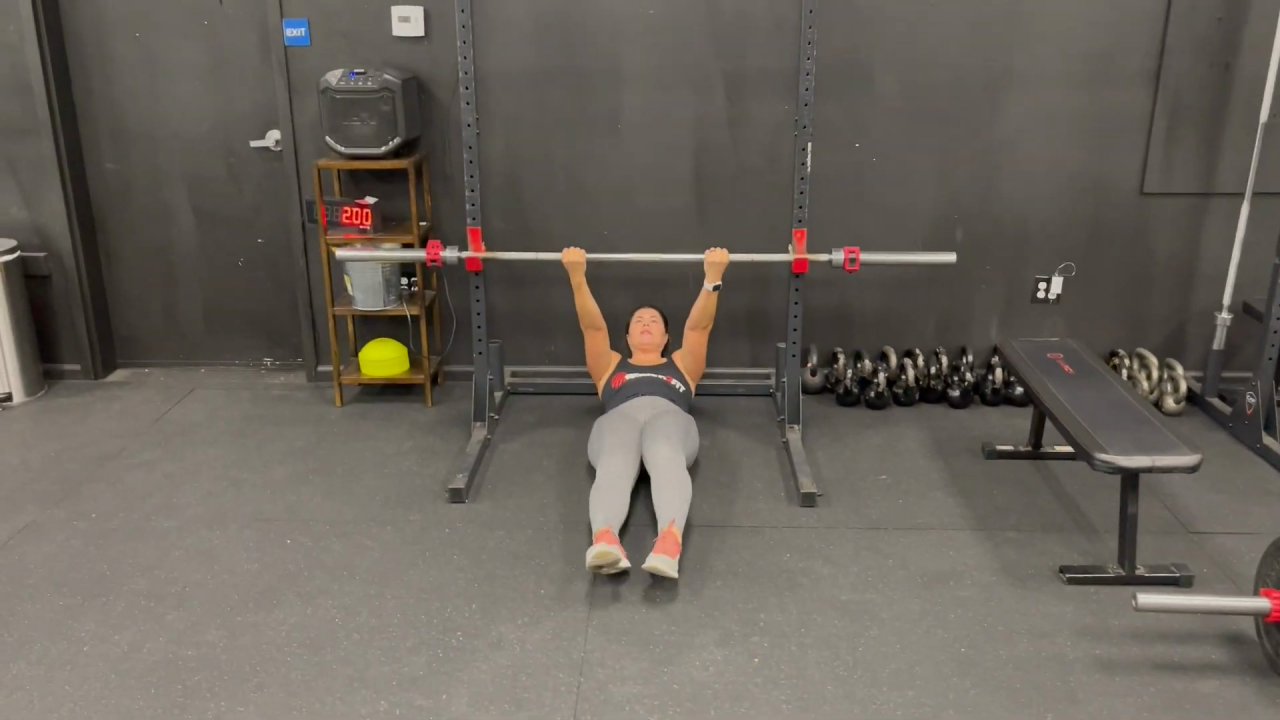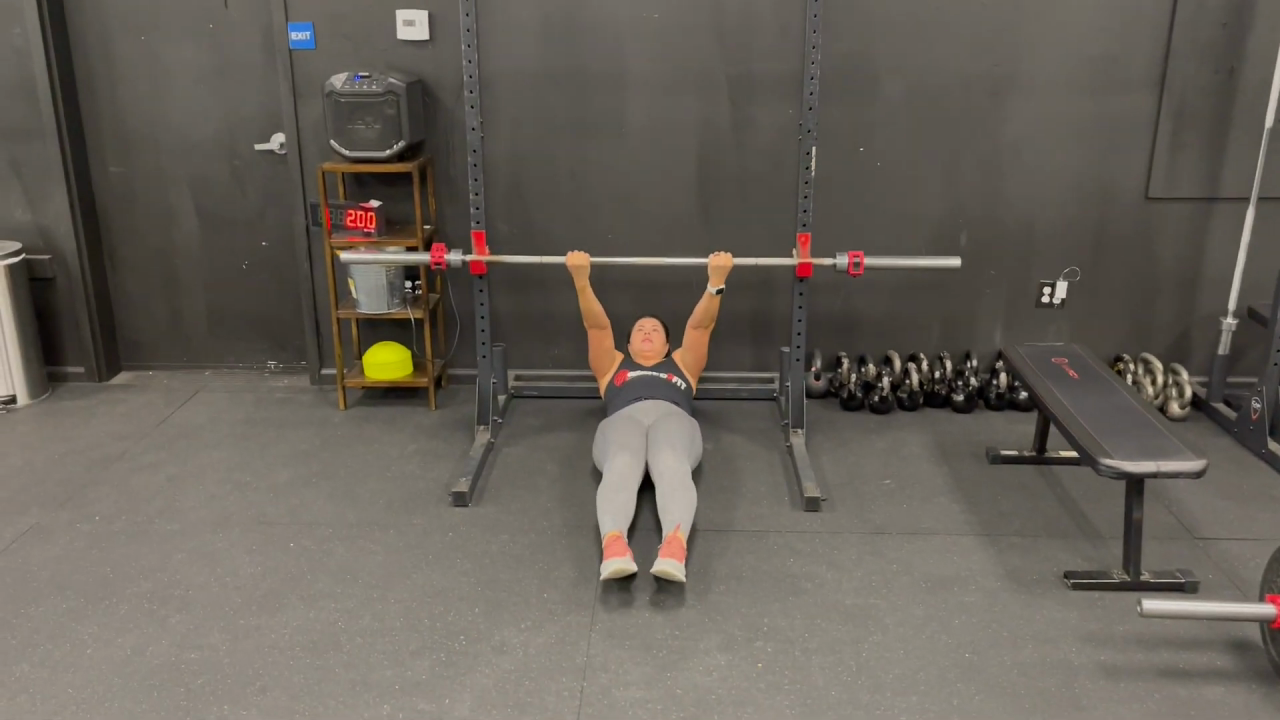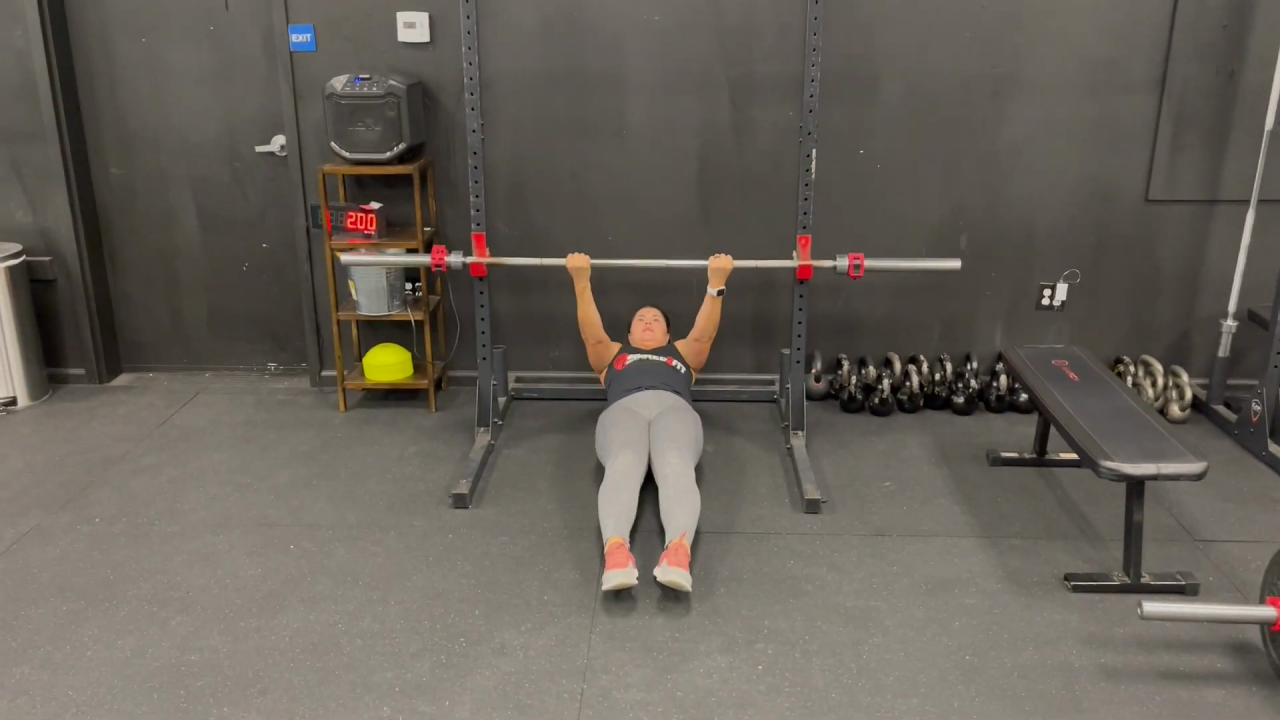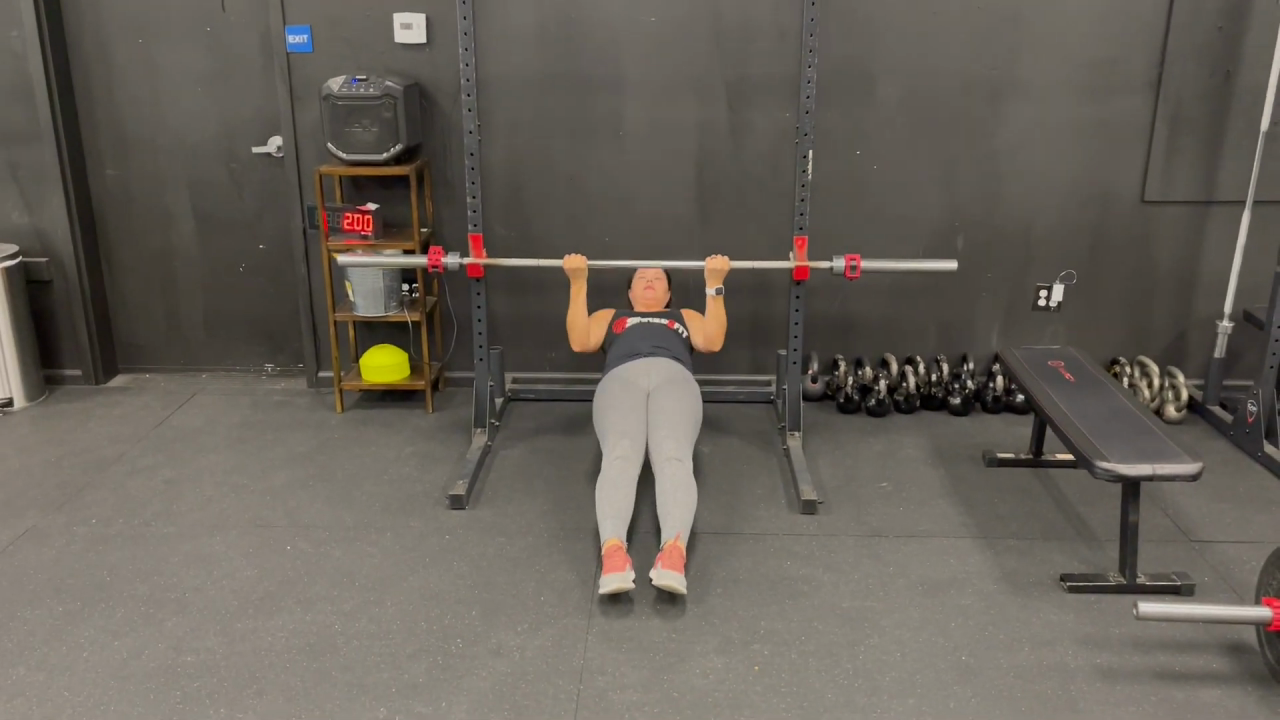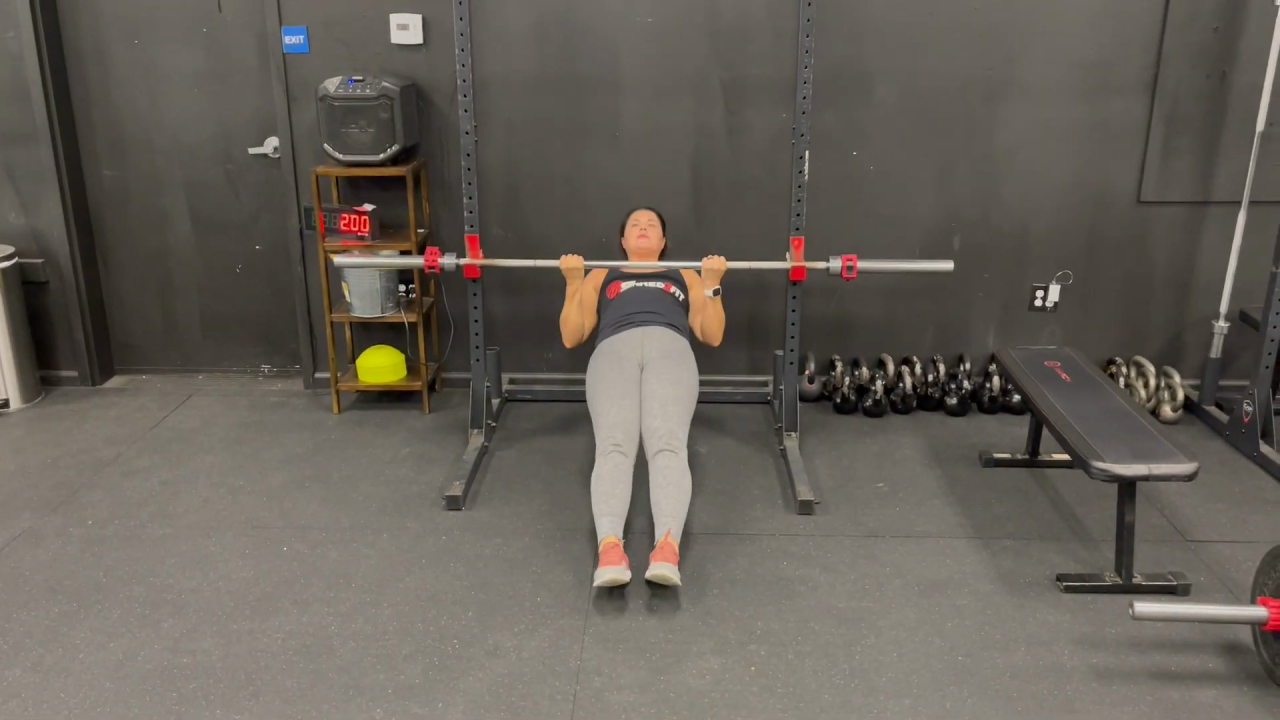
dt=0.4s
person 1, frame 1
left shoulder: (681, 365)
right shoulder: (610, 365)
left elbow: (700, 326)
right elbow: (592, 326)
left wrist: (713, 277)
right wrist: (577, 276)
left hip: (669, 416)
right hip: (620, 417)
left knee: (666, 456)
right knee: (613, 466)
left ankle: (669, 541)
right ankle: (603, 540)
person 1, frame 2
left shoulder: (682, 364)
right shoulder: (613, 365)
left elbow: (700, 325)
right elbow: (597, 325)
left wrist: (716, 281)
right wrist: (581, 279)
left hip: (672, 418)
right hip: (623, 419)
left knee: (671, 466)
right knee: (621, 467)
left ankle: (674, 546)
right ankle: (614, 546)
person 1, frame 3
left shoulder: (682, 352)
right shoulder: (613, 354)
left elbow: (703, 335)
right elbow: (592, 336)
left wrist: (716, 284)
right wrist: (581, 281)
left hip: (674, 407)
right hip: (624, 408)
left knee: (676, 466)
right knee: (622, 465)
left ankle: (678, 552)
right ankle: (616, 551)
person 1, frame 4
left shoulder: (684, 316)
right shoulder: (610, 315)
left elbow: (713, 341)
right elbow: (579, 342)
left wrist: (714, 285)
right wrist: (578, 282)
left hip: (673, 377)
right hip: (622, 378)
left knee: (673, 457)
right knee: (619, 456)
left ankle: (674, 552)
right ankle: (613, 552)
person 1, frame 5
left shoulder: (684, 277)
right shoulder: (601, 277)
left elbow: (713, 336)
right elbow: (571, 338)
left wrist: (712, 285)
right wrist: (572, 283)
left hip: (669, 349)
right hip: (614, 350)
left knee: (668, 444)
right knee: (613, 445)
left ankle: (668, 548)
right ankle: (609, 547)
